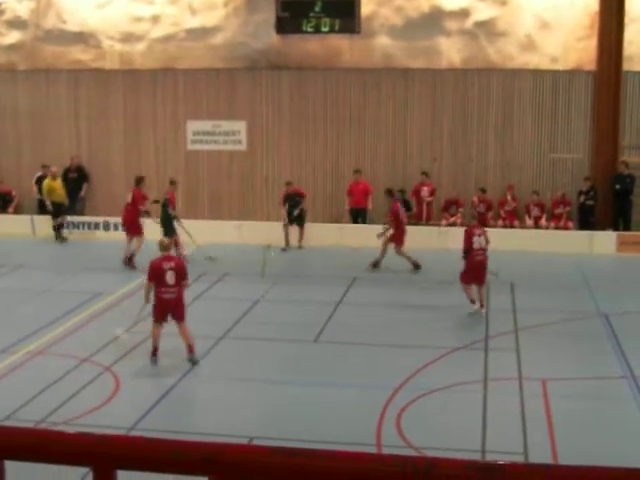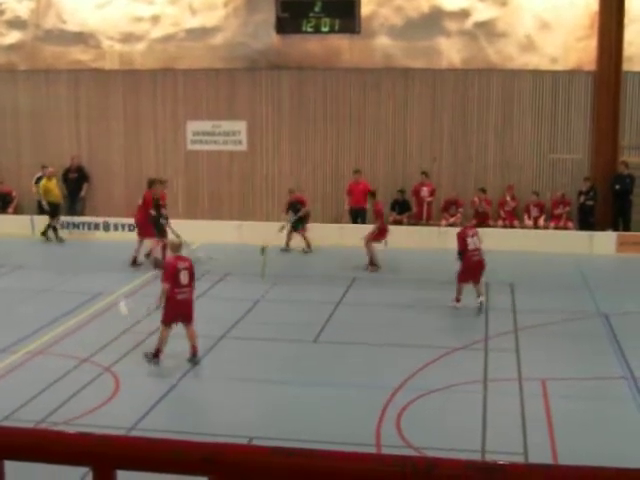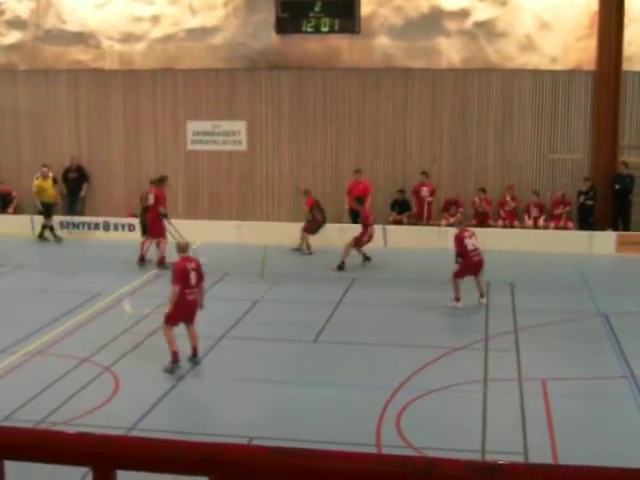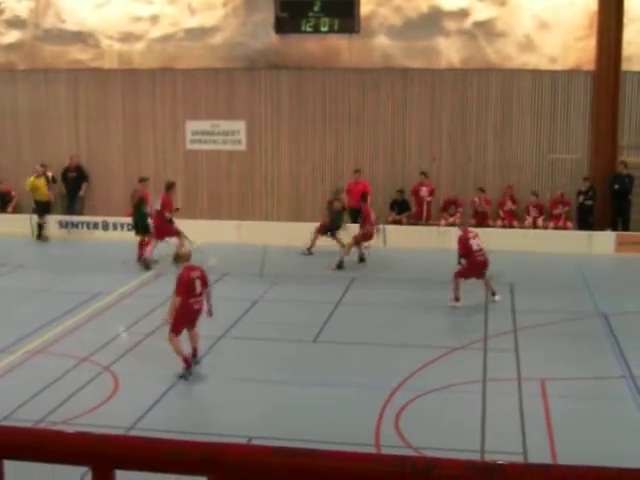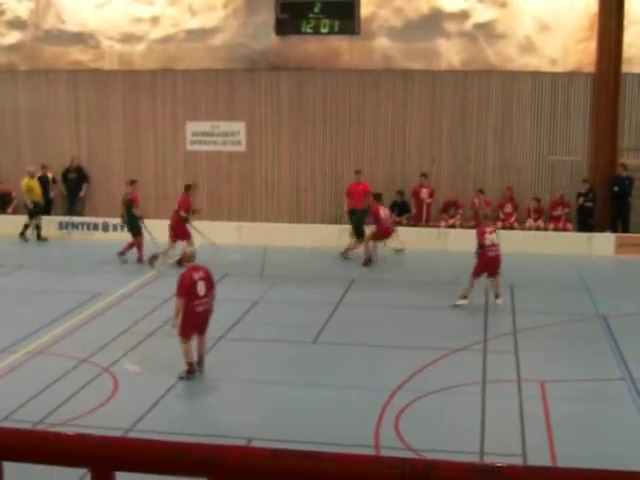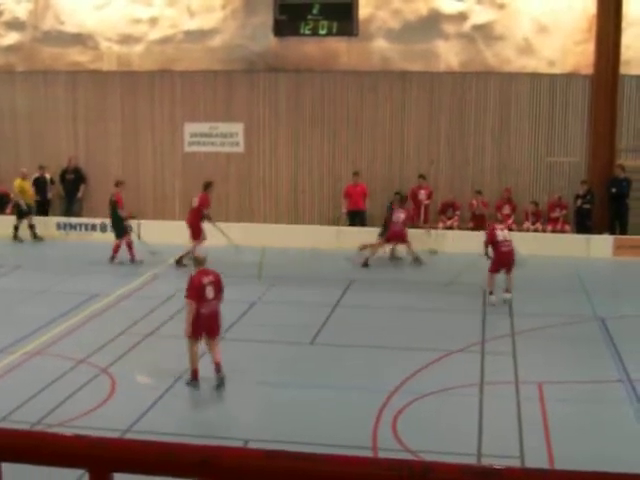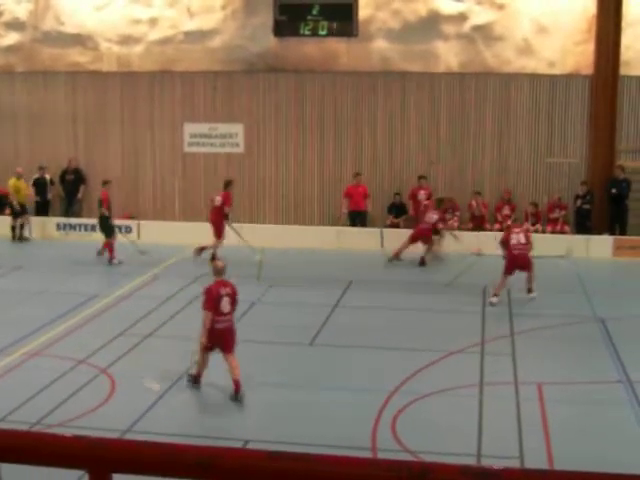
dt=0.2s
person 1, frame 1
left shoulder: (155, 263)
right shoulder: (180, 262)
left elbow: (149, 284)
right elbow: (185, 283)
left wrist: (147, 296)
left hip: (161, 299)
right hip: (176, 298)
left knee: (157, 325)
right knee: (182, 324)
left ankle: (154, 354)
right ankle: (191, 353)
person 1, frame 2
left shoulder: (169, 263)
right shoulder: (189, 262)
left elbow: (166, 286)
left wrist: (160, 301)
left hip: (173, 301)
right hip: (188, 299)
left knee: (166, 328)
right knee: (189, 326)
left ankle: (155, 355)
right ankle: (194, 355)
person 1, frame 3
left shoulder: (178, 265)
right shoulder: (196, 263)
left elbow: (176, 288)
right elbow: (201, 284)
left wrist: (170, 306)
right wrist: (201, 300)
left hip: (181, 302)
right hip: (193, 300)
left knee: (167, 328)
right knee: (190, 326)
left ankle: (175, 360)
right ankle: (195, 356)
person 1, frame 4
left shoulder: (183, 275)
right shoulder: (200, 270)
left elbow: (177, 299)
right elbow: (207, 291)
left wrist: (170, 315)
right wrist: (209, 306)
left hip: (185, 309)
right hip: (197, 307)
left knee: (173, 336)
right knee: (191, 328)
left ankle: (188, 365)
right ankle: (194, 355)
person 1, frame 5
left shoulder: (185, 276)
right shoulder: (206, 271)
left elbow: (180, 301)
right elbow: (213, 292)
left wrist: (176, 318)
right wrist: (211, 306)
left hip: (191, 312)
right hip: (205, 310)
left knee: (186, 341)
right knee: (201, 336)
left ankle: (191, 370)
right ankle: (200, 363)
person 1, frame 6
left shoulder: (194, 279)
right shoulder: (216, 275)
left elbow: (191, 304)
right elbow: (220, 296)
left wrist: (188, 324)
left hip: (199, 316)
right hip: (213, 314)
left knee: (193, 344)
right knee: (213, 343)
left ankle: (194, 377)
right ankle: (218, 372)
person 1, frame 7
left shoulder: (211, 289)
right shoulder: (232, 287)
left elbow: (207, 315)
left wrist: (204, 335)
left hip: (213, 328)
right hip: (228, 328)
left knee: (204, 353)
right knee: (230, 356)
left ankle: (196, 378)
right ankle: (238, 390)
